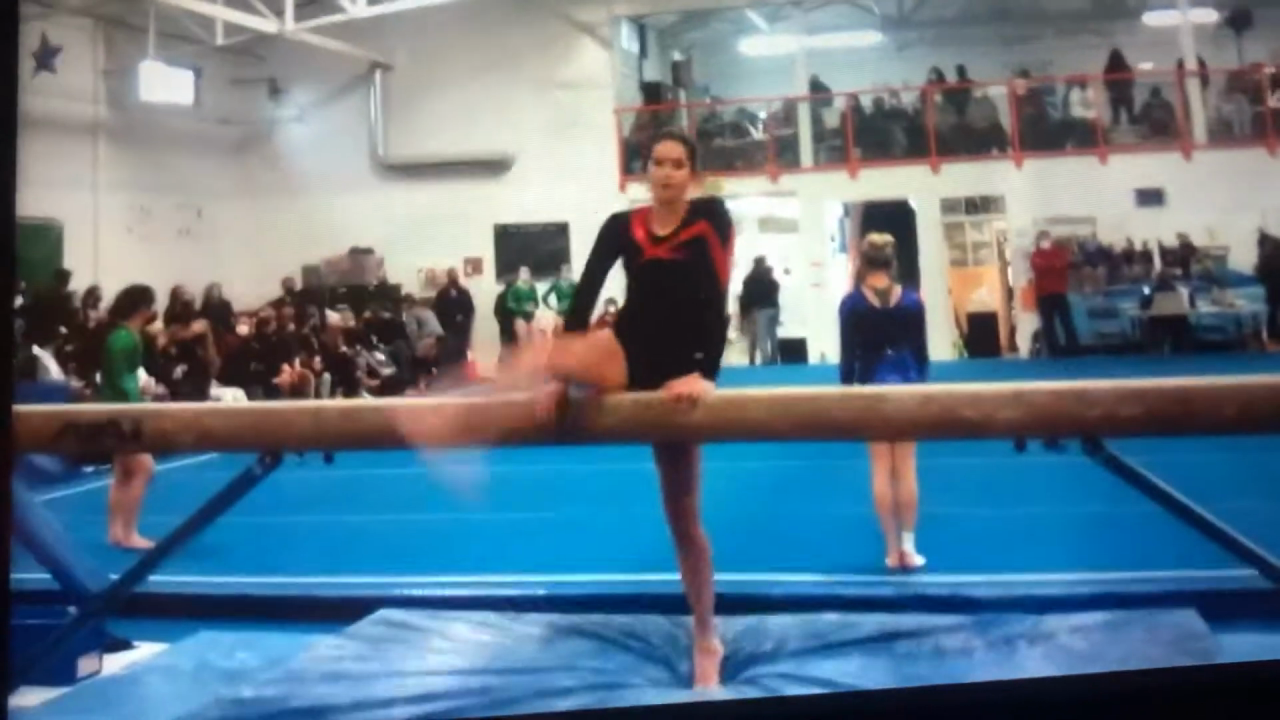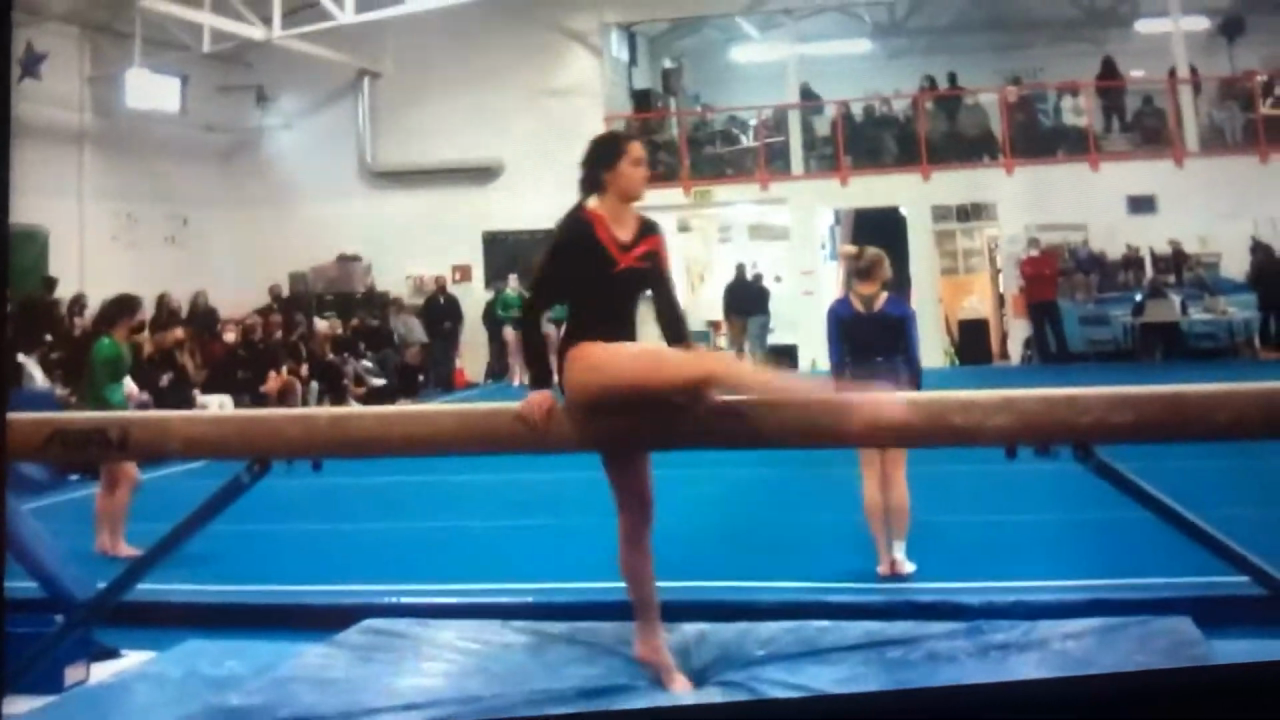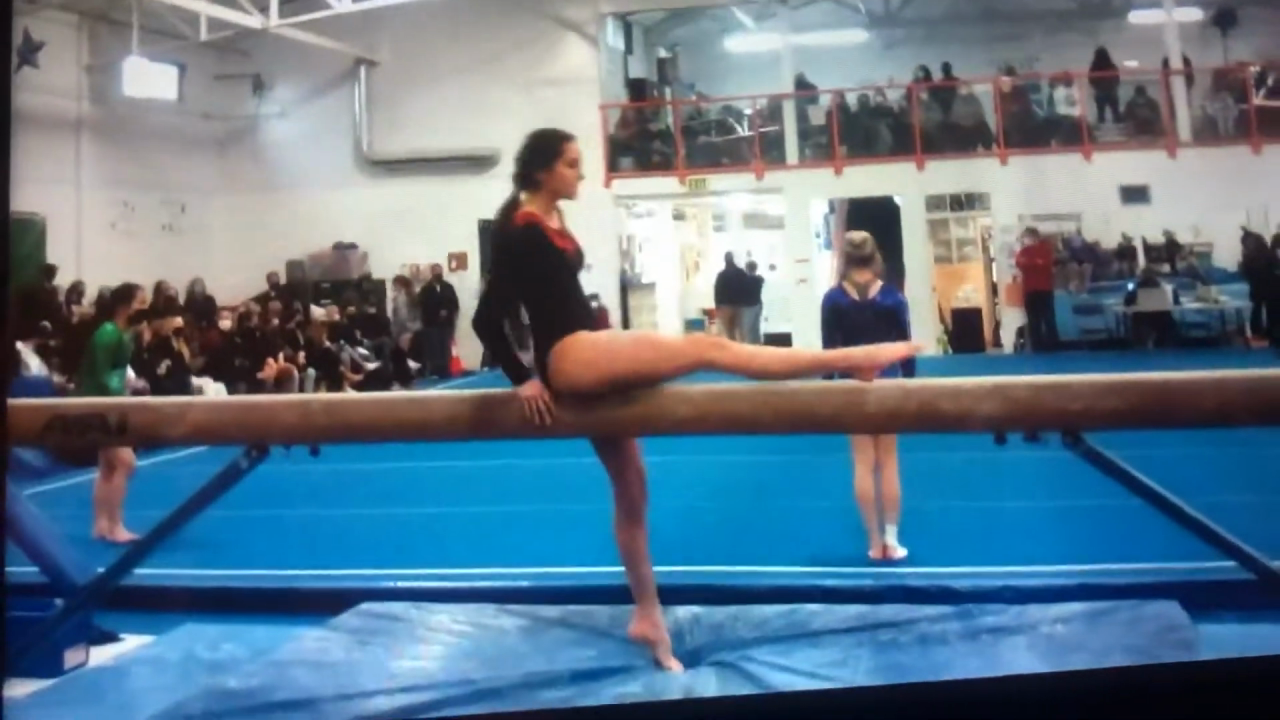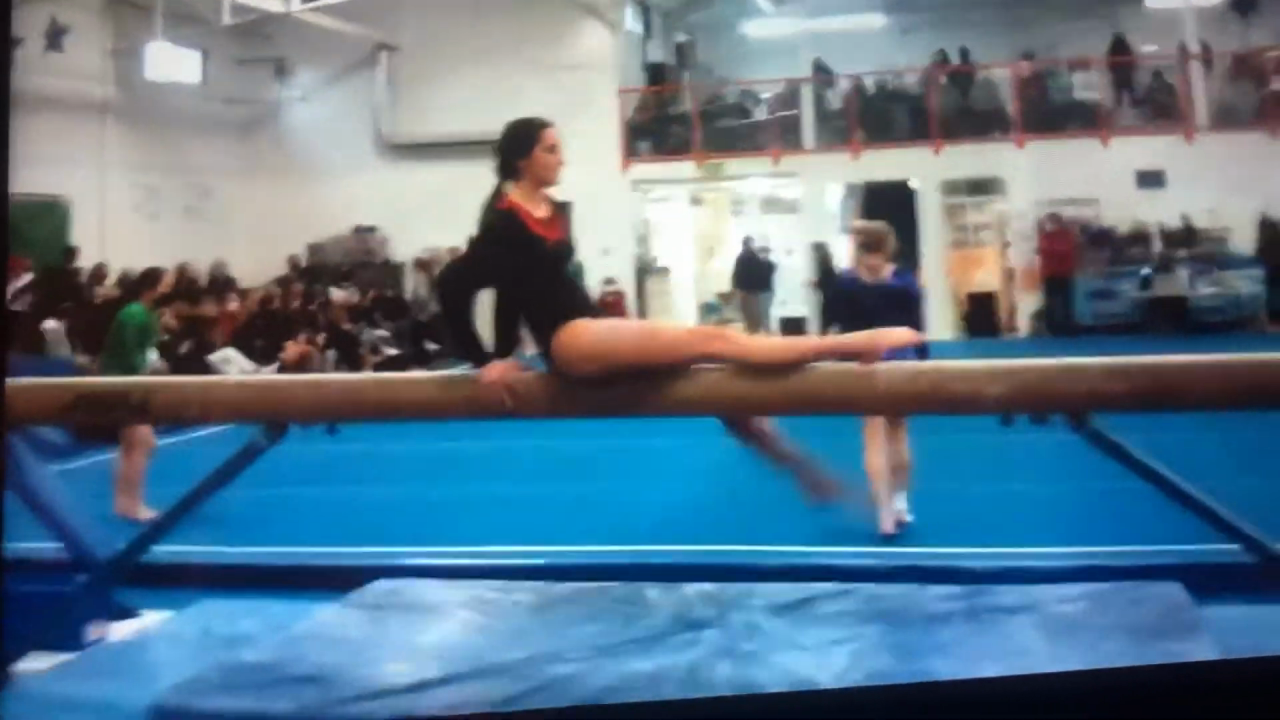
dt=0.5s
person 1, frame 1
left shoulder: (711, 217)
right shoulder: (621, 227)
left elbow: (715, 300)
right elbow: (584, 300)
left wrist: (706, 377)
right wrist: (555, 360)
left hip: (676, 368)
right hip: (622, 349)
left knee: (682, 510)
right knee: (550, 352)
left ankle: (705, 638)
person 1, frame 2
left shoulder: (648, 230)
right shoulder: (577, 229)
left elbow: (668, 305)
right elbow: (533, 308)
left wrist: (689, 369)
right wrist: (539, 387)
left hip: (622, 373)
right hip: (586, 363)
left knee: (636, 510)
right knee: (716, 365)
left ankle: (651, 640)
right ankle: (856, 404)
person 1, frame 3
left shoulder: (550, 221)
right shoulder: (521, 232)
right elbow: (487, 318)
right wrist: (523, 379)
left hip: (588, 359)
right hip: (572, 357)
left knee: (631, 485)
right knee: (710, 349)
left ankle: (648, 615)
right ankle: (849, 358)
person 1, frame 4
left shoulder: (554, 212)
right shoulder: (505, 225)
right elbow: (452, 288)
right wrist: (484, 363)
left hip: (595, 329)
right hip: (574, 342)
right knee: (714, 341)
left ankle: (804, 471)
right ankle: (849, 344)
person 2, frame 1
left shoulder: (852, 303)
right shoulder: (911, 299)
left elbow: (849, 355)
right elbow: (920, 350)
right wrist: (918, 381)
left hip: (871, 388)
right hip: (906, 385)
left knee: (881, 470)
right knee: (905, 469)
left ankle: (892, 549)
right ankle: (908, 547)
person 2, frame 2
left shoulder: (839, 310)
right shoulder: (899, 307)
left elbow: (837, 361)
right elbow: (911, 358)
left knee: (871, 478)
right knee: (896, 476)
left ankle: (883, 557)
right ankle: (899, 555)
person 2, frame 3
left shoulder: (833, 299)
right shoulder: (892, 296)
left elbow: (829, 349)
right hip: (887, 381)
left knee: (863, 465)
right knee: (888, 464)
left ankle: (875, 542)
right ankle: (891, 540)
person 2, frame 4
left shoulder: (847, 282)
right shoulder: (905, 279)
left elbow: (844, 329)
right elbow: (916, 326)
right wrist: (922, 362)
right hip: (901, 359)
left knee: (874, 440)
right knee: (898, 433)
left ankle: (885, 515)
right ankle: (900, 504)
person 3, frame 1
left shoulder: (130, 335)
right shoulder: (123, 338)
left elbow: (127, 376)
right elbow: (119, 382)
left wrist: (139, 389)
right wrist: (137, 401)
left knee: (123, 473)
right knee: (143, 469)
left ankle: (116, 531)
right ankle: (129, 533)
person 3, frame 2
left shoulder: (121, 345)
right shoulder: (106, 347)
left elbow: (114, 384)
right elbow: (101, 391)
left wrist: (125, 396)
right wrist: (121, 407)
left knee: (110, 481)
right knee: (128, 477)
left ankle: (103, 539)
right ankle: (116, 542)
person 3, frame 3
left shoulder: (124, 334)
right shoulder: (108, 334)
left elbow: (117, 372)
right elbow: (102, 376)
right wrist: (119, 399)
left knee: (108, 466)
right knee: (124, 463)
left ankle: (101, 524)
right ankle: (114, 527)
person 3, frame 4
left shoulder: (144, 313)
right shoulder: (135, 314)
left elbow: (139, 352)
right elbow: (131, 356)
left knee: (130, 443)
right knee: (143, 442)
left ankle: (122, 501)
right ankle: (134, 504)
